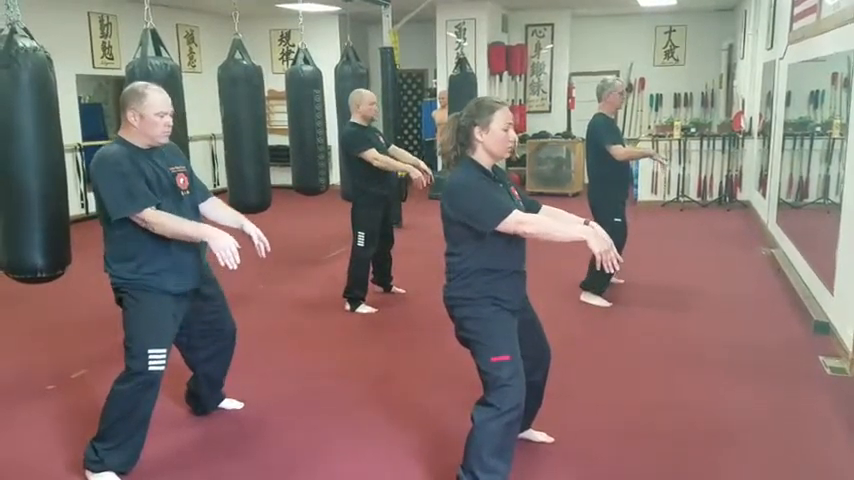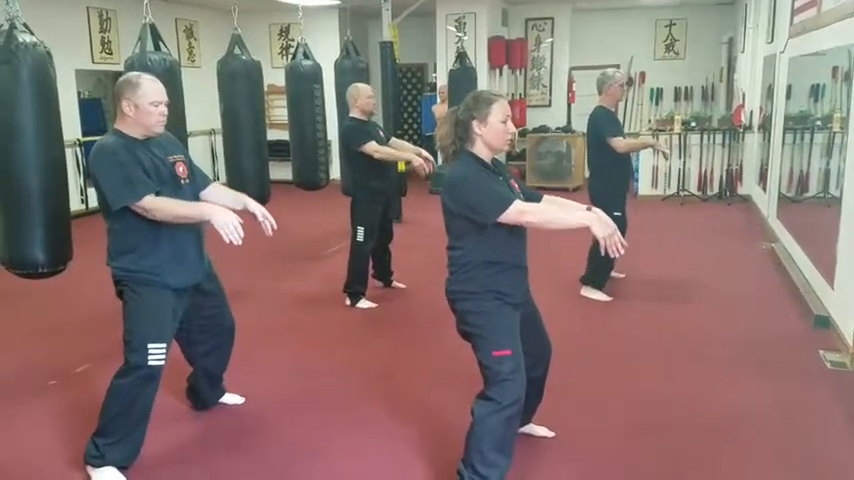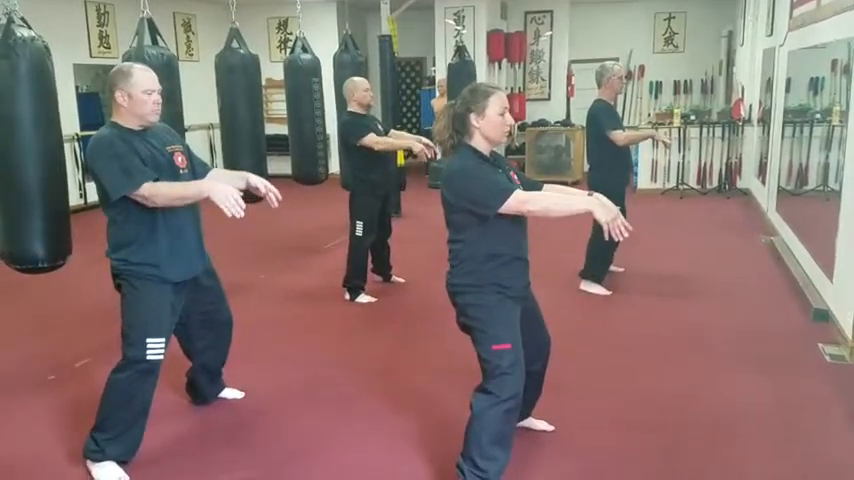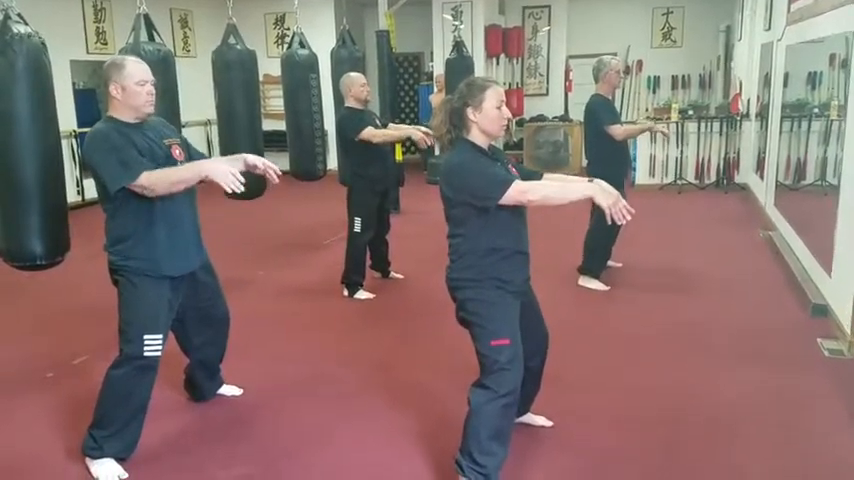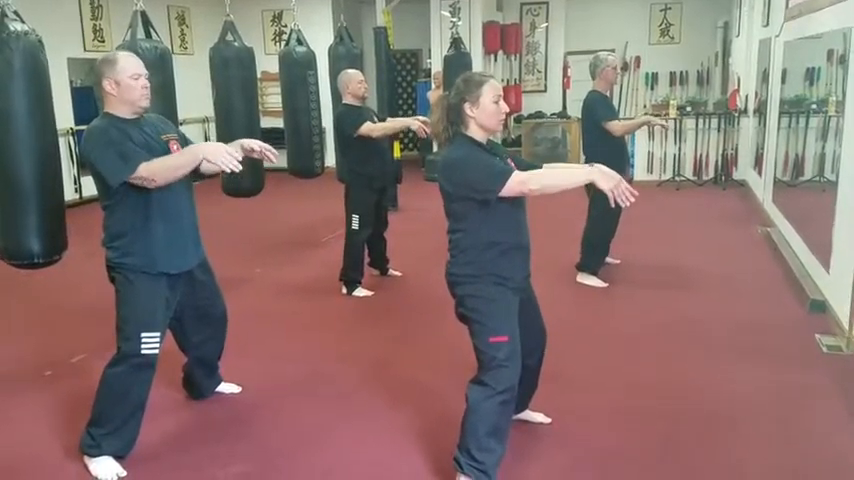
dt=0.2s
person 1, frame 1
left shoulder: (171, 152)
right shoulder: (112, 161)
left elbow: (203, 200)
right elbow: (149, 218)
left wrist: (243, 222)
right wrist: (209, 235)
left hip: (193, 274)
right hip: (146, 284)
left knee: (219, 334)
right knee: (144, 370)
left ankle: (206, 398)
person 1, frame 2
left shoulder: (168, 142)
right shoulder: (109, 153)
left elbow: (204, 187)
right elbow: (149, 206)
left wrist: (244, 201)
right wrist: (209, 214)
left hip: (194, 267)
right hip: (147, 278)
left knee: (217, 330)
right knee: (143, 365)
left ankle: (207, 393)
person 1, frame 3
left shoulder: (165, 134)
right shoulder: (106, 145)
left elbow: (203, 174)
right elbow: (149, 194)
left wrist: (242, 178)
right wrist: (209, 189)
left hip: (192, 261)
right hip: (146, 271)
left knee: (215, 325)
right knee: (142, 360)
left ankle: (207, 387)
person 1, frame 4
left shoulder: (162, 127)
right shoulder: (103, 139)
left elbow: (197, 169)
right elbow: (149, 183)
left wrist: (239, 160)
right wrist: (207, 166)
left hip: (189, 256)
right hip: (143, 267)
left knee: (212, 321)
right knee: (139, 356)
left ankle: (205, 383)
person 1, frame 5
left shoulder: (159, 124)
right shoulder: (101, 135)
left elbow: (200, 165)
right elbow: (149, 175)
left wrist: (237, 148)
right wrist: (202, 148)
left hip: (187, 253)
right hip: (141, 264)
left knee: (209, 319)
right knee: (137, 355)
left ankle: (203, 381)
person 2, frame 1
left shoulder: (496, 177)
right shoulder: (464, 185)
left elbow: (540, 209)
right elbow: (523, 224)
left wrist: (587, 224)
right wrist: (586, 233)
left hip: (508, 293)
right hip: (479, 301)
left knee: (536, 359)
right knee: (505, 389)
left ankle: (517, 425)
person 2, frame 2
left shoulder: (496, 170)
right shoulder: (464, 178)
left elbow: (541, 198)
right elbow: (525, 214)
left wrist: (590, 211)
right wrist: (589, 219)
left hip: (510, 287)
right hip: (481, 296)
left knee: (536, 354)
right knee: (505, 383)
left ankle: (518, 419)
person 2, frame 3
left shoulder: (495, 162)
right shoulder: (463, 171)
left elbow: (541, 188)
right elbow: (526, 203)
left wrist: (591, 196)
right wrist: (590, 204)
left hip: (511, 281)
right hip: (482, 289)
left knee: (536, 348)
right knee: (504, 377)
left ankle: (517, 414)
person 2, frame 4
left shoulder: (493, 157)
right shoulder: (461, 165)
left elbow: (541, 178)
right elbow: (527, 193)
left wrist: (593, 184)
right wrist: (592, 189)
left hip: (510, 276)
right hip: (481, 284)
left knee: (534, 344)
right knee: (502, 371)
left ankle: (516, 410)
person 2, frame 5
left shoulder: (491, 152)
right shoulder: (459, 160)
left elbow: (540, 169)
right elbow: (527, 184)
left wrist: (594, 170)
right wrist: (593, 173)
left hip: (509, 273)
right hip: (480, 280)
left knee: (532, 342)
right knee: (499, 367)
left ankle: (514, 407)
person 3, frame 1
left shoulder: (607, 122)
right shoulder: (600, 123)
right elbow: (620, 153)
left wrist: (640, 161)
right wrist: (650, 153)
left hip: (612, 190)
right hip: (604, 192)
left knee: (617, 235)
right knee: (609, 238)
left ankle: (603, 274)
right ankle: (590, 290)
person 3, frame 2
left shoulder: (608, 114)
right shoulder: (600, 116)
right elbow: (620, 145)
left wrist: (639, 155)
right wrist: (651, 143)
left hip: (613, 183)
right hip: (604, 185)
left knee: (617, 229)
left ankle: (604, 269)
right ankle: (590, 284)
person 3, frame 3
left shoulder: (607, 107)
right shoulder: (600, 109)
right elbow: (620, 138)
right wrist: (651, 134)
left hip: (613, 177)
right hip: (604, 178)
right knee: (605, 226)
left ankle: (603, 263)
right ankle: (589, 278)
person 3, frame 4
left shoulder: (605, 102)
right shoulder: (597, 104)
right elbow: (618, 133)
right wrist: (649, 126)
left hip: (611, 171)
right hip: (602, 173)
right knee: (602, 220)
left ankle: (601, 258)
right ankle: (587, 274)
person 3, frame 5
left shoulder: (602, 99)
right shoulder: (594, 100)
right elbow: (616, 129)
left wrist: (637, 131)
right wrist: (646, 120)
left hip: (609, 167)
left knee: (610, 214)
right knee: (600, 216)
left ankle: (599, 255)
right ankle: (586, 270)
person 4, frame 1
left shoulder: (372, 131)
right shoulder: (351, 134)
left elbow: (394, 150)
right elbow: (376, 160)
left wrist: (418, 162)
right wrist: (409, 169)
left hip: (382, 198)
right hip: (366, 200)
left knee: (385, 243)
right knee: (364, 248)
left ankle: (384, 282)
right ankle: (353, 300)
person 4, frame 2
left shoulder: (372, 125)
right shoulder: (351, 128)
left elbow: (394, 142)
right elbow: (377, 152)
left wrist: (419, 151)
right wrist: (410, 158)
left hip: (382, 192)
right hip: (366, 195)
left knee: (384, 237)
right knee: (363, 243)
left ankle: (384, 277)
right ankle: (354, 295)
person 4, frame 3
left shoulder: (370, 119)
right shoulder: (349, 122)
left elbow: (393, 133)
right elbow: (377, 144)
left wrist: (418, 138)
right wrist: (411, 145)
left hip: (381, 186)
right hip: (364, 190)
left knee: (382, 232)
right knee: (362, 237)
left ankle: (383, 272)
right ankle: (353, 289)
person 4, frame 4
left shoulder: (368, 114)
right shoulder: (347, 118)
left elbow: (390, 127)
right elbow: (375, 136)
left wrist: (416, 128)
right wrist: (410, 133)
left hip: (380, 182)
right hip: (362, 185)
left knee: (381, 228)
right knee: (360, 234)
left ankle: (382, 268)
right ankle: (351, 285)
person 4, frame 5
left shoulder: (367, 111)
right shoulder: (345, 115)
left elbow: (388, 123)
right elbow: (375, 131)
left wrist: (412, 120)
right wrist: (408, 123)
left hip: (378, 180)
right hip: (360, 183)
left knee: (379, 225)
right knee: (358, 231)
left ankle: (380, 265)
right ankle: (350, 283)
